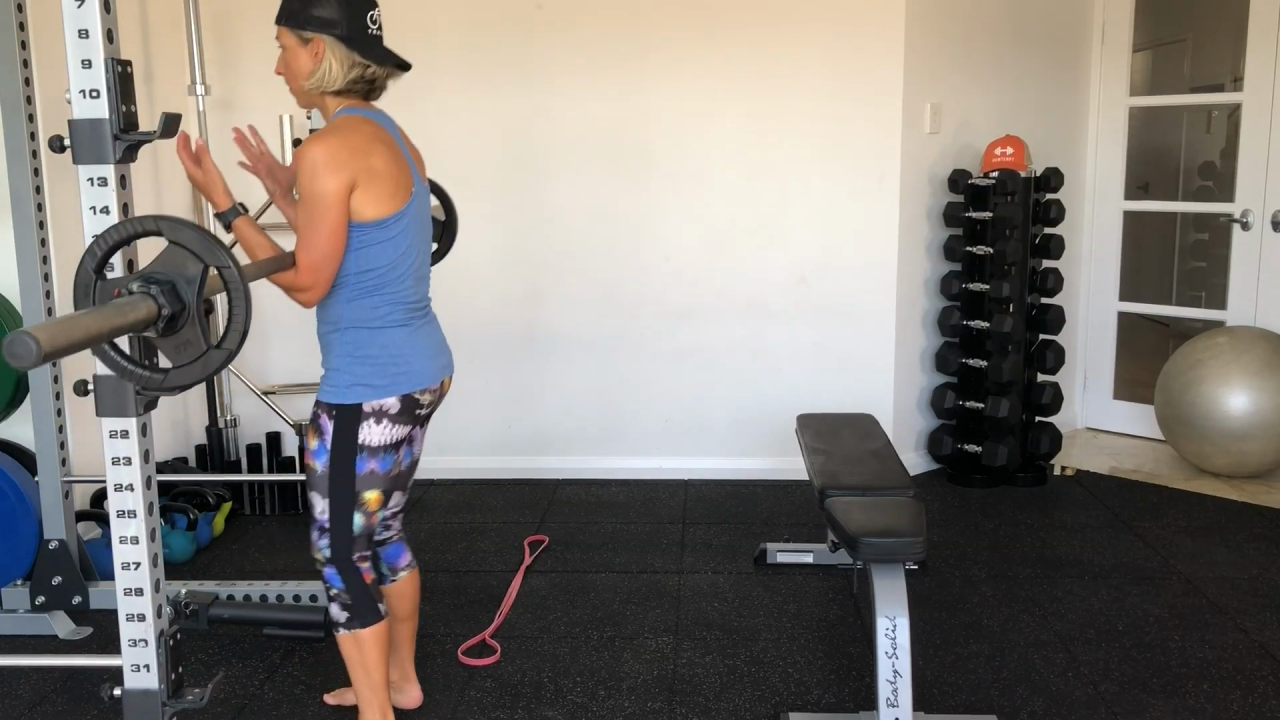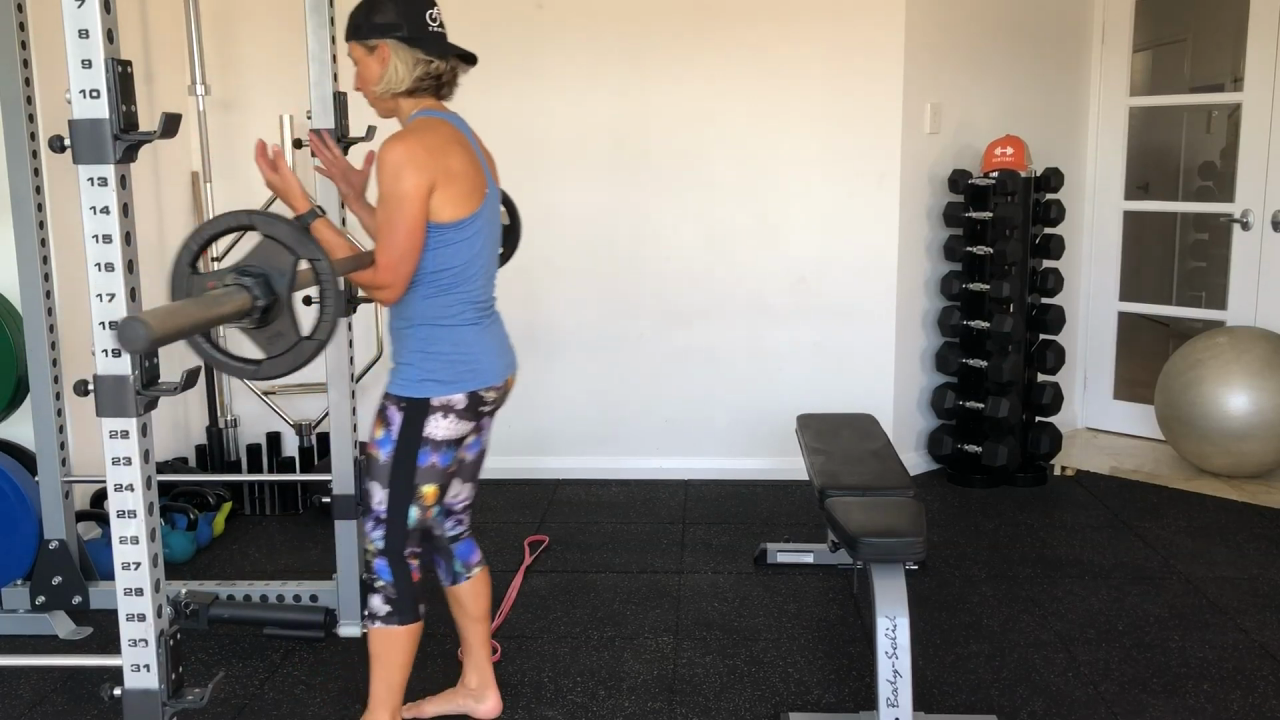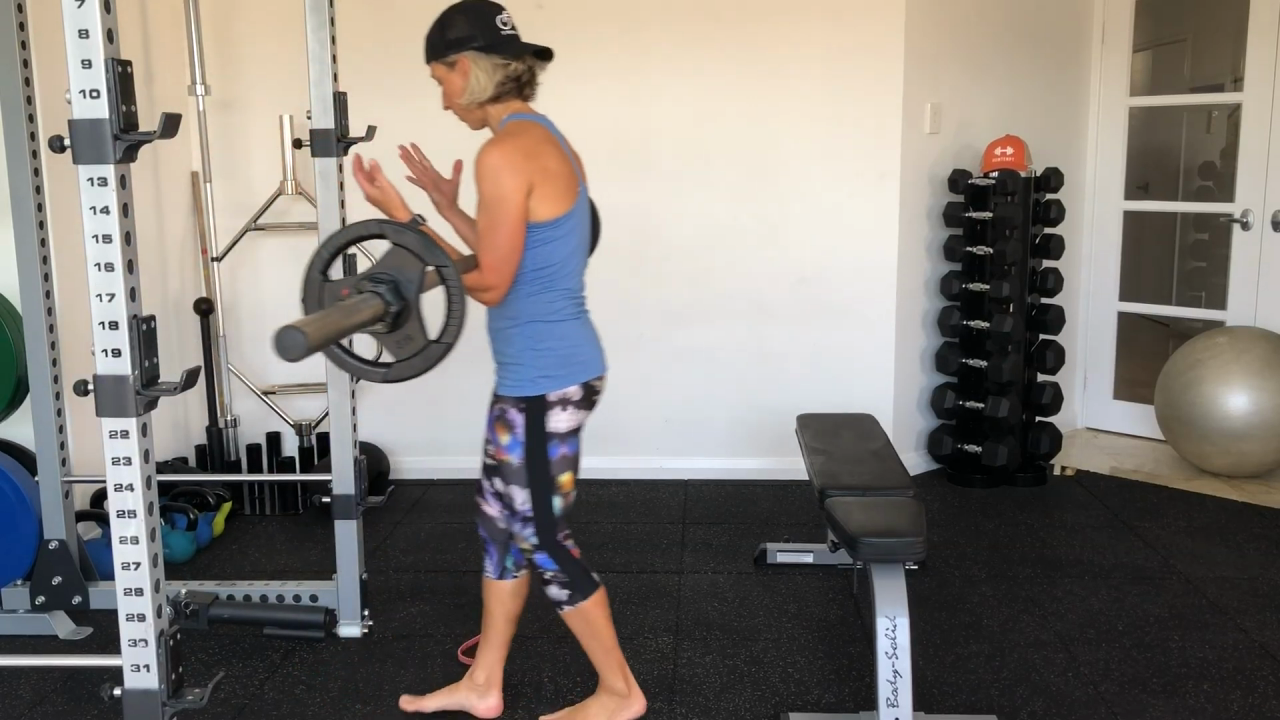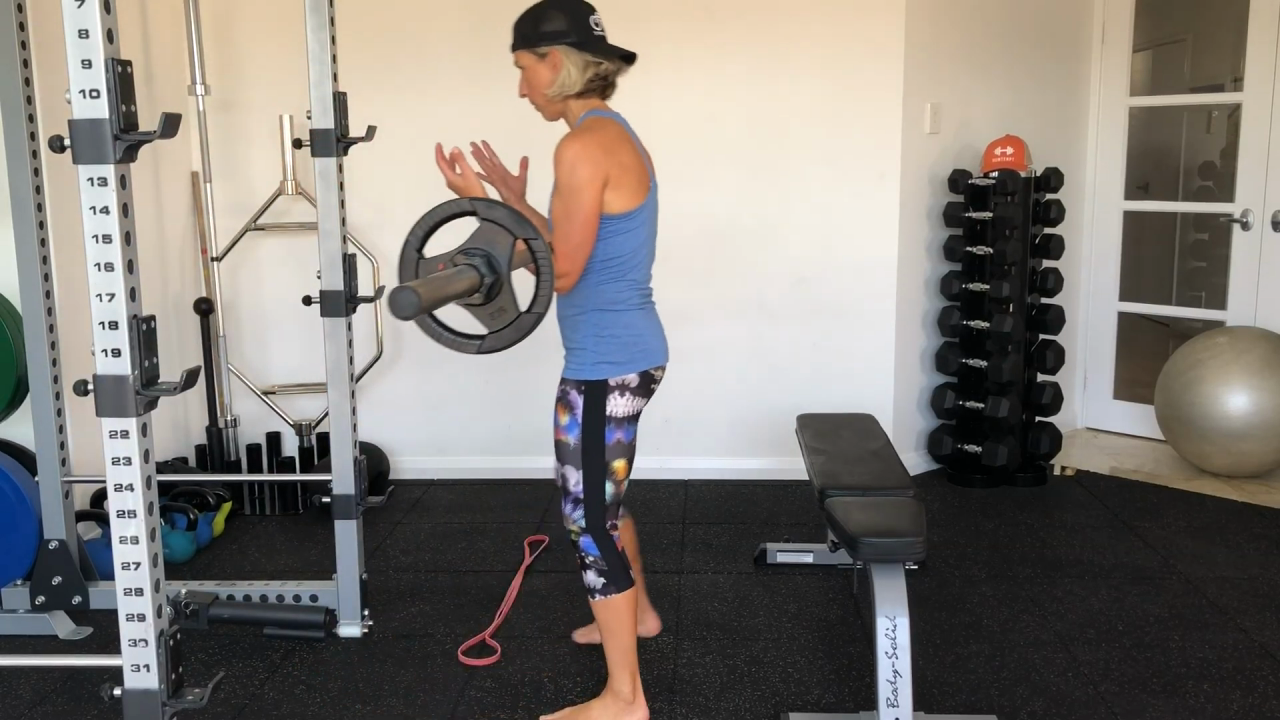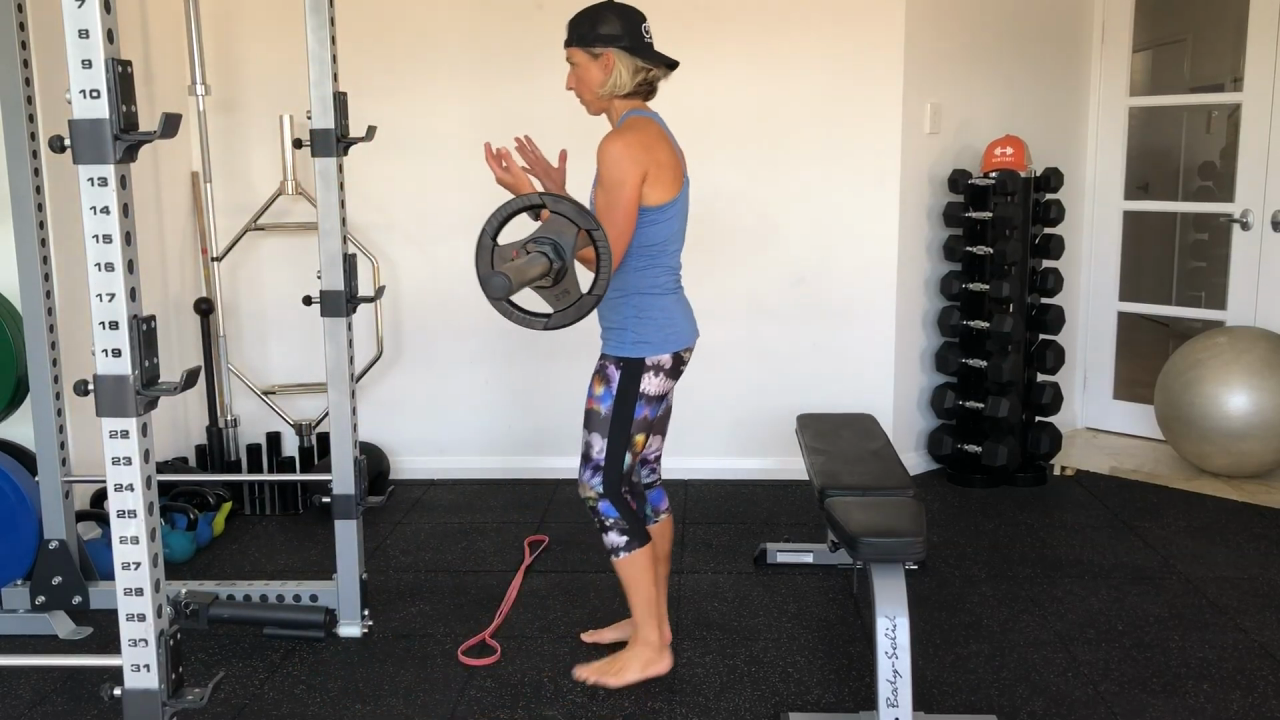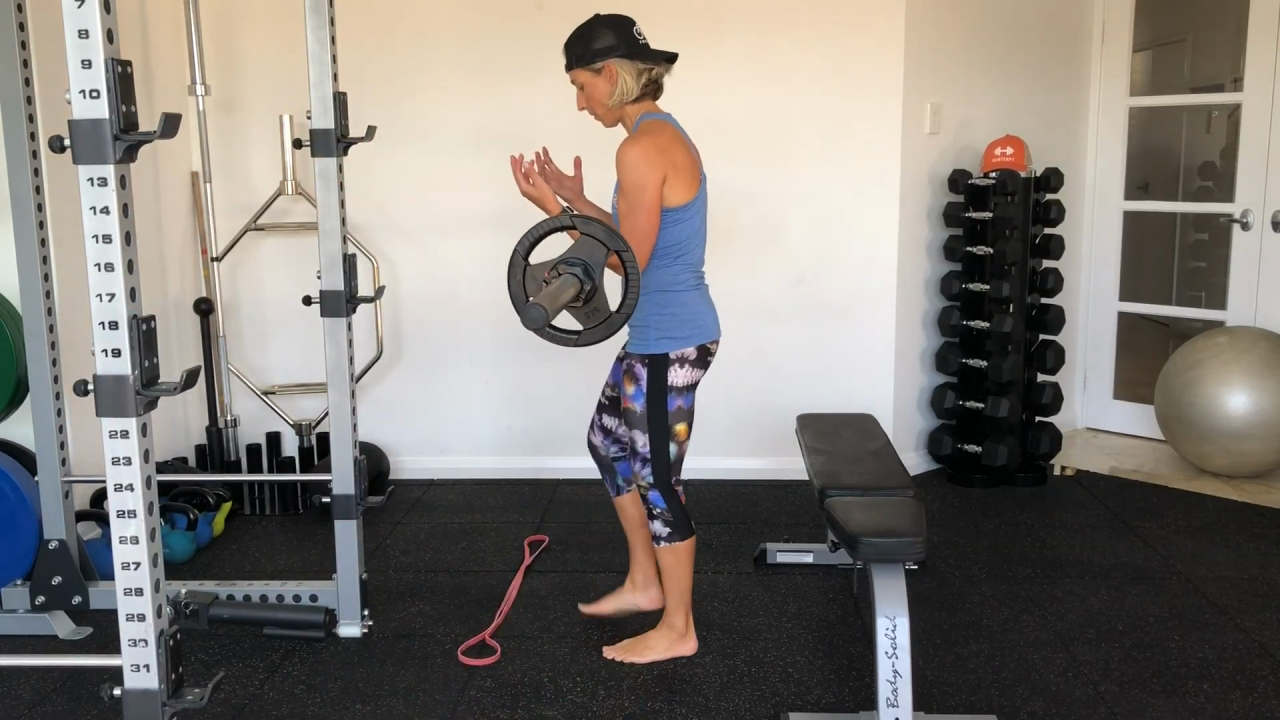
dt=0.5s
person 1, frame 1
left shoulder: (329, 150)
right shoulder: (388, 137)
left elbow: (309, 285)
left wrist: (223, 204)
right wrist: (284, 195)
left hip: (369, 385)
right hip: (420, 370)
left knee: (341, 555)
right knee: (379, 532)
person 1, frame 2
left shoulder: (409, 150)
right shoulder: (460, 138)
left elbow: (387, 282)
left wrist: (301, 206)
right wrist: (355, 197)
left hip: (436, 381)
right hip: (479, 367)
left knee: (389, 549)
right knee: (445, 529)
person 1, frame 3
left shoulder: (506, 153)
right shoulder: (545, 140)
left elbow: (490, 283)
left wrist: (401, 217)
right wrist: (446, 205)
left hip: (543, 377)
right hip: (552, 365)
left knee: (539, 539)
right knee: (502, 521)
person 1, frame 4
left shoulder: (584, 145)
right shoulder: (612, 135)
left elbow: (563, 271)
left wrist: (481, 206)
right wrist: (514, 202)
left hip: (607, 362)
right hip: (618, 351)
left knee: (587, 521)
right knee: (597, 495)
right ankle: (638, 612)
person 1, frame 5
left shoulder: (625, 143)
right shoulder: (647, 135)
left elbow: (602, 257)
left wrist: (529, 198)
right wrist: (556, 192)
left hip: (639, 344)
right hip: (656, 336)
left knee: (603, 487)
right knee: (640, 478)
left ankle: (649, 647)
right ankle: (651, 618)
person 1, frame 6
left shoulder: (642, 148)
right shoulder: (662, 134)
left elbow: (630, 258)
left wrist: (551, 209)
right wrist: (576, 200)
left hip: (668, 338)
right hip: (663, 331)
left knee: (656, 479)
right knee: (609, 443)
left ankle: (677, 630)
right ankle: (644, 584)
